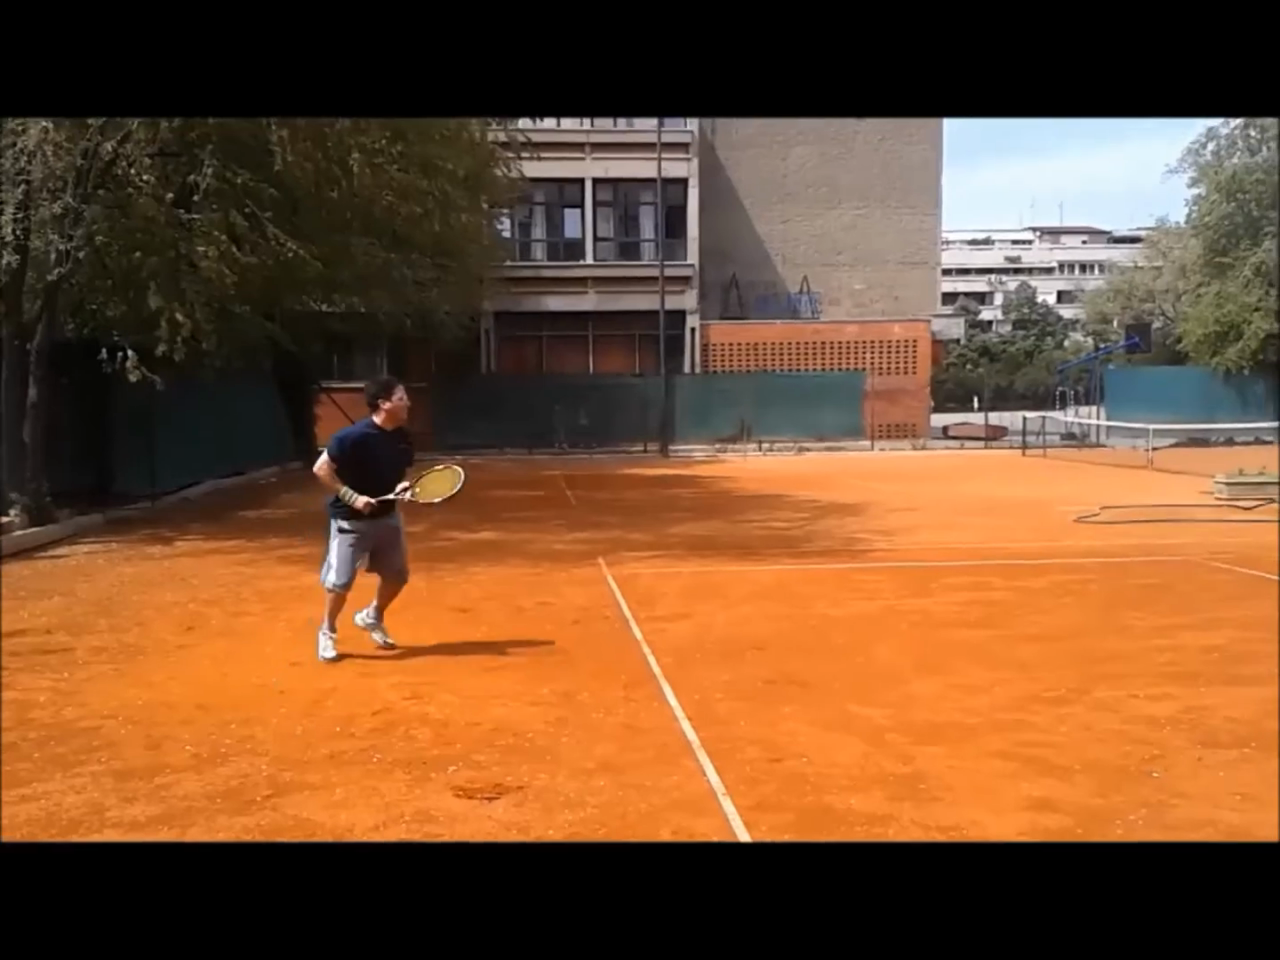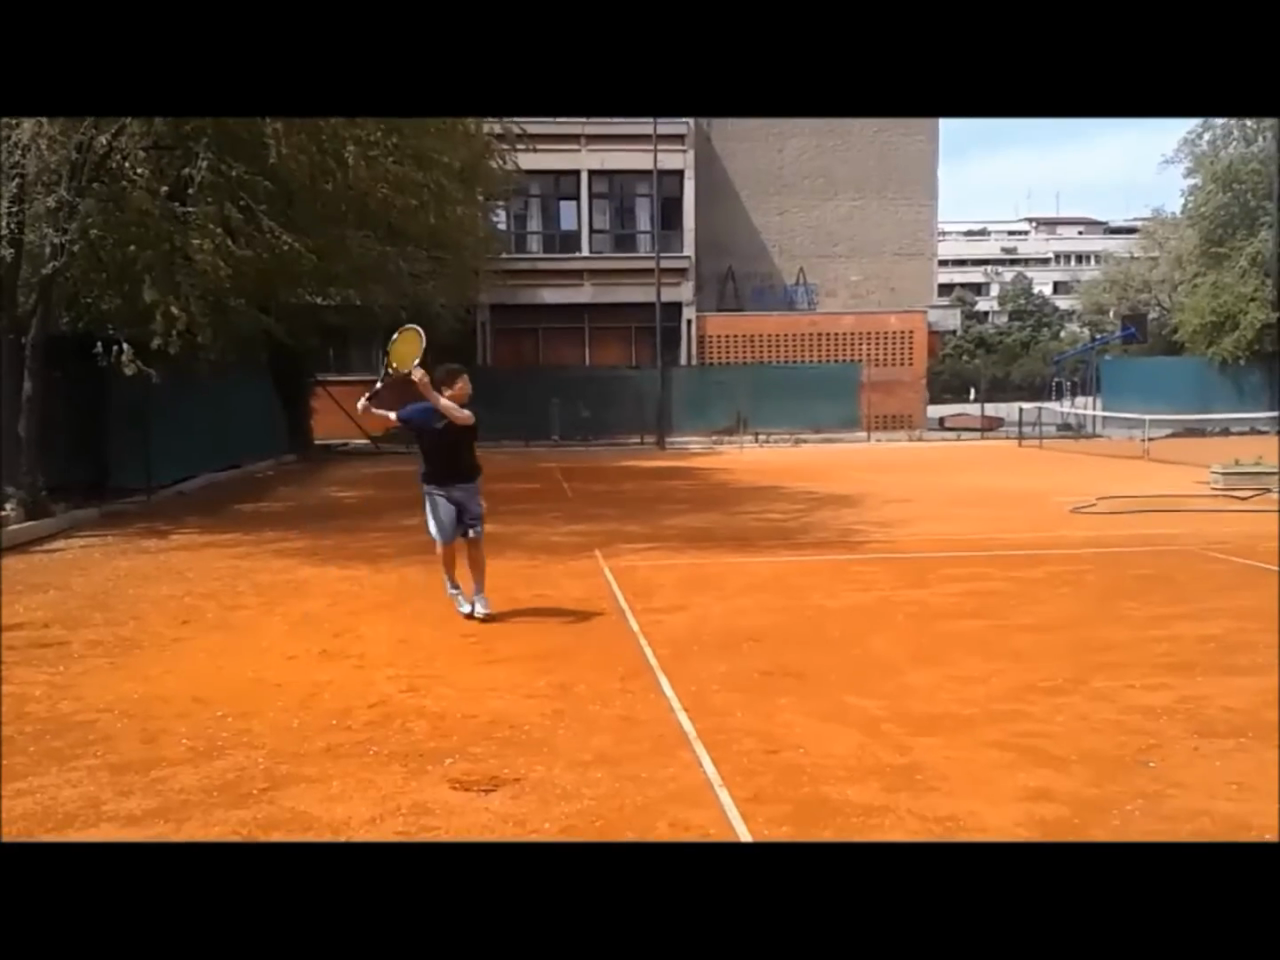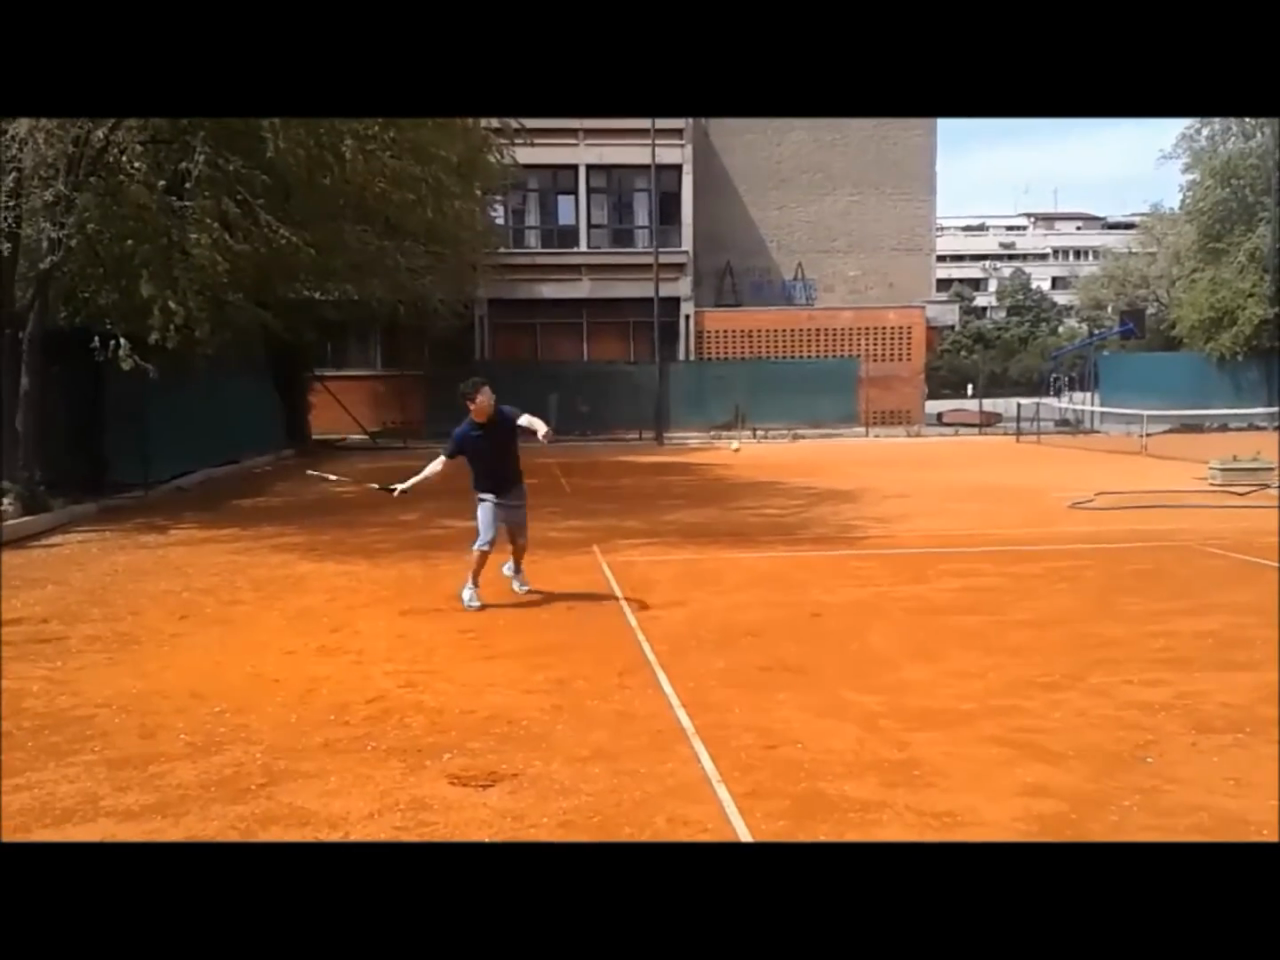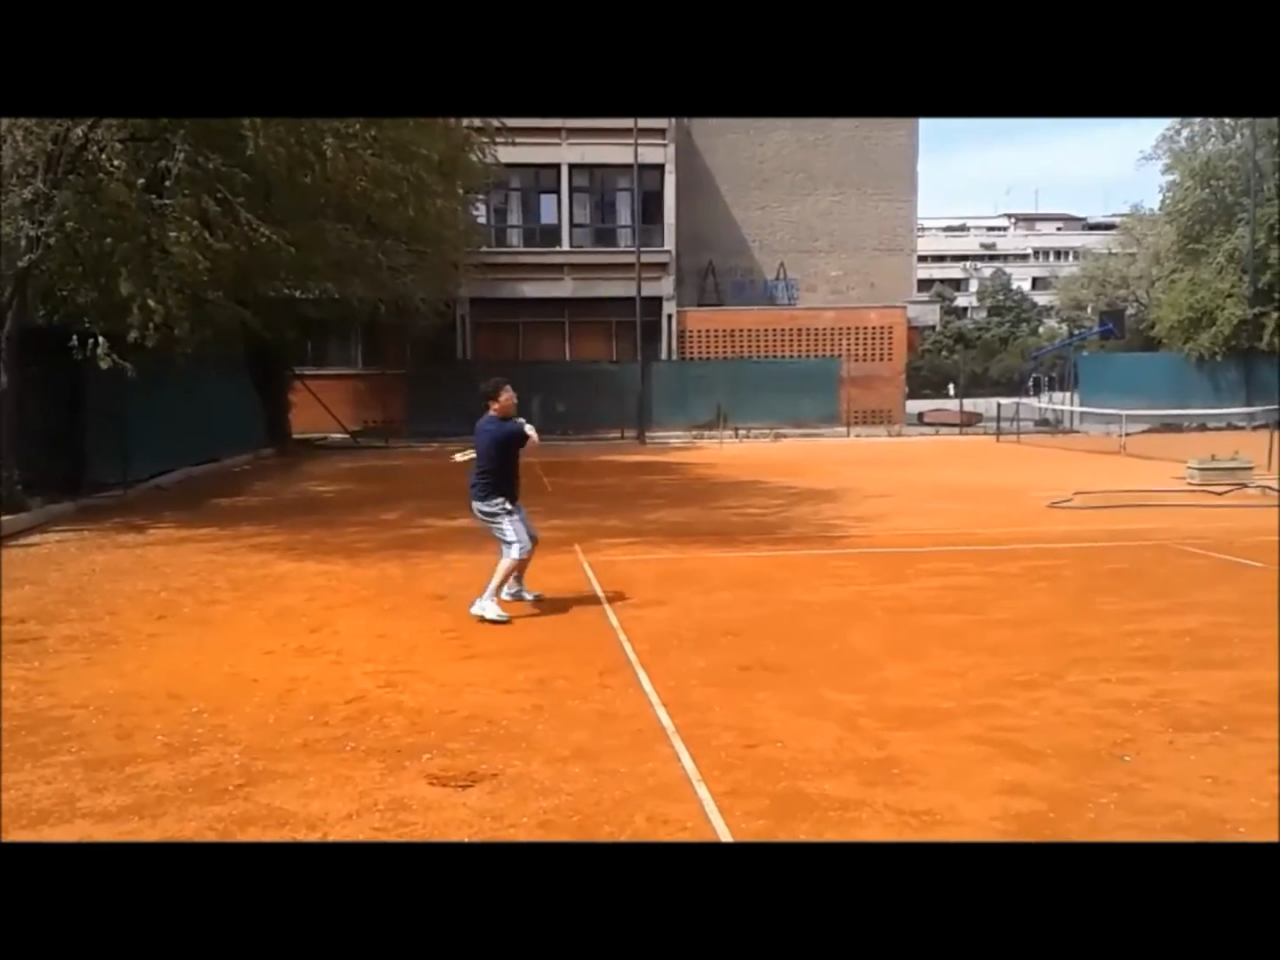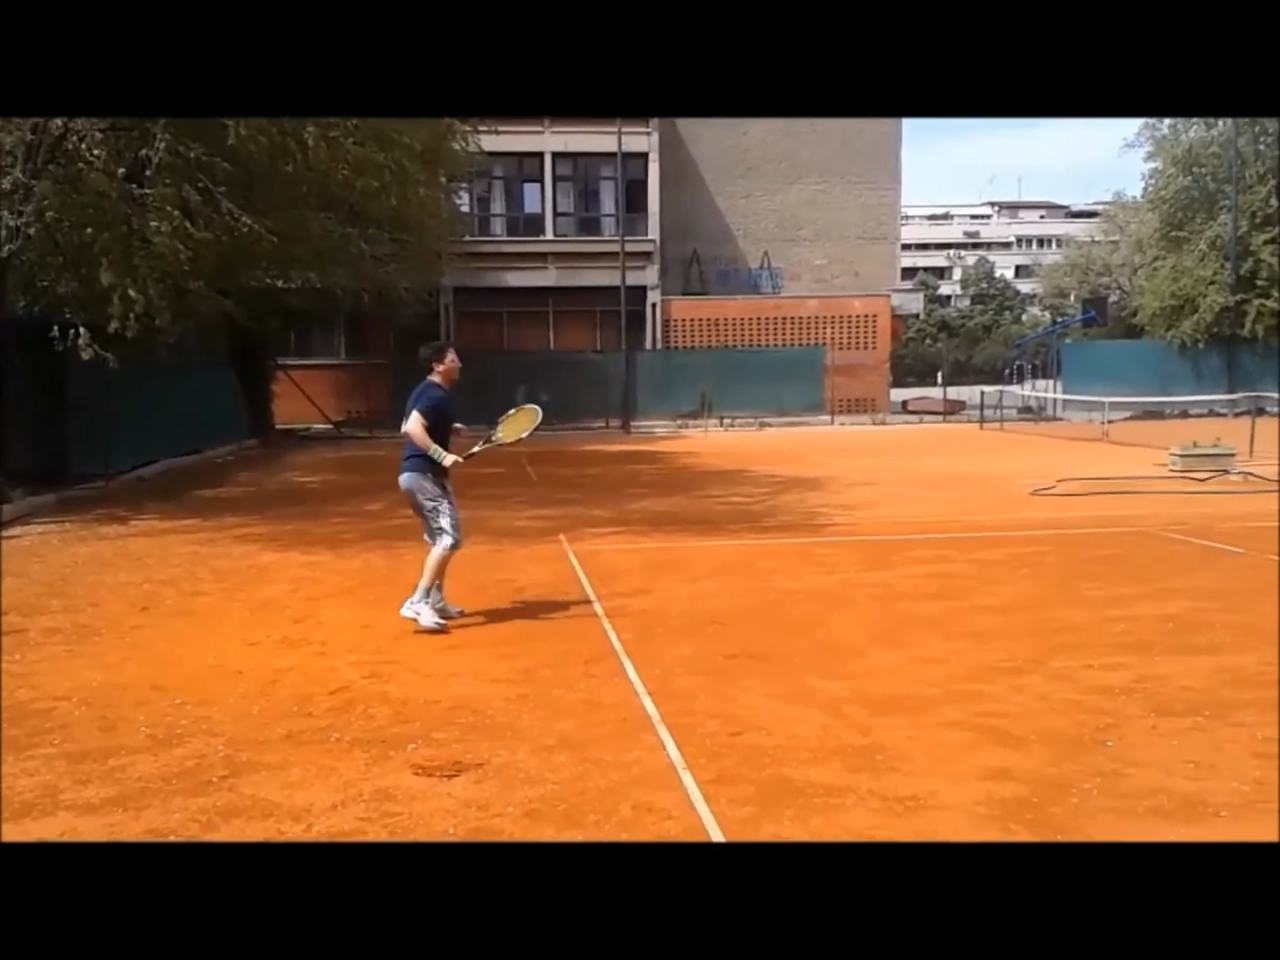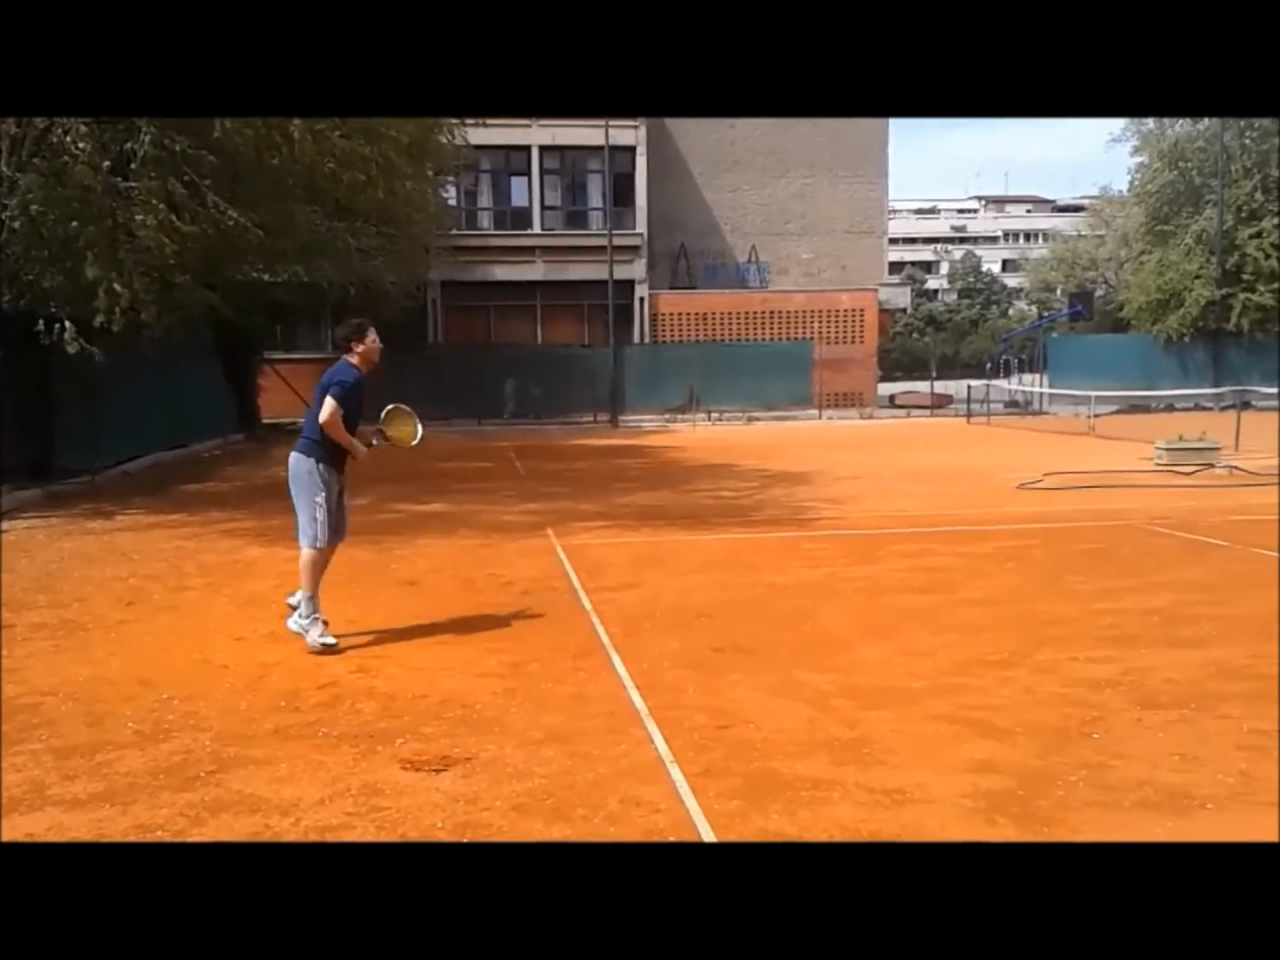
dt=0.5s
person 1, frame 1
left shoulder: (402, 437)
right shoulder: (353, 436)
left elbow: (404, 473)
right elbow: (321, 469)
left wrist: (404, 486)
right wrist: (351, 496)
left hip: (385, 516)
right hip: (350, 520)
left knee: (398, 576)
right knee: (340, 582)
left ankle: (372, 617)
right ankle: (327, 633)
person 1, frame 2
left shoulder: (465, 414)
right shoulder: (420, 412)
left elbow: (459, 417)
right elbow: (389, 418)
left wrist: (429, 392)
right wrist: (369, 409)
left hip: (466, 484)
right hip: (436, 486)
left knee: (474, 537)
right knee: (445, 540)
left ankle: (479, 594)
right ankle: (453, 588)
person 1, frame 3
left shoulder: (506, 417)
right shoulder: (464, 435)
left elbow: (529, 420)
right elbow: (441, 463)
left wrist: (542, 428)
right wrist: (411, 483)
left hip: (515, 489)
right hip: (489, 494)
left knee: (520, 540)
right knee: (486, 542)
left ankle: (515, 569)
right ankle: (471, 587)
person 1, frame 4
left shoulder: (486, 424)
right shoulder: (506, 431)
right elbow: (533, 439)
left wrist: (522, 426)
right wrist: (526, 428)
left hip: (498, 498)
right hip: (493, 502)
left knee: (529, 540)
right knee: (520, 548)
left ankle: (513, 586)
right ankle: (486, 601)
person 1, frame 5
left shoulder: (424, 391)
right shoulder: (436, 394)
left elbow: (409, 427)
right elbow: (411, 428)
left wrist: (448, 429)
right wrist: (442, 455)
left hip: (412, 474)
right hip: (423, 475)
left knee: (441, 537)
right knee: (448, 538)
left ankle: (434, 599)
right ankle: (420, 601)
person 1, frame 6
left shoulder: (344, 374)
right shoulder: (350, 377)
right elbow: (327, 418)
left wrist: (361, 433)
right wrist: (354, 447)
left hip: (324, 462)
right hip: (314, 462)
left knee: (333, 535)
right knee: (316, 539)
left ankle: (303, 597)
right ankle: (306, 615)
